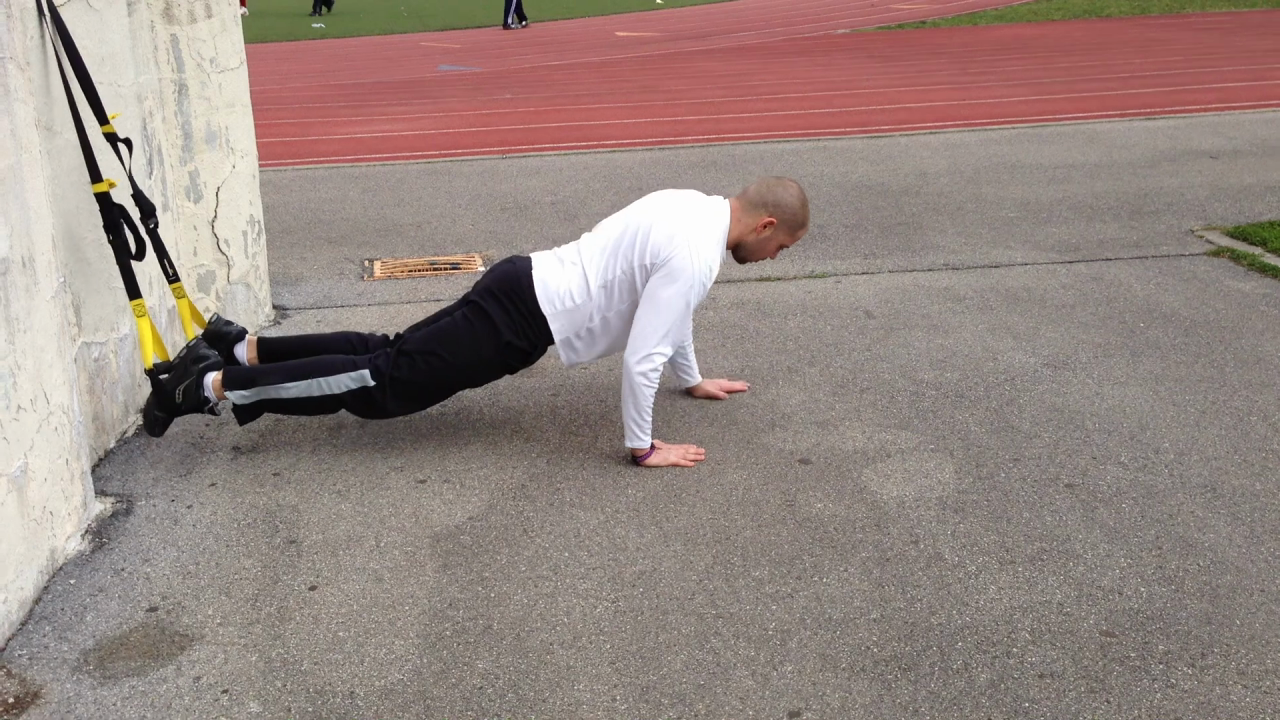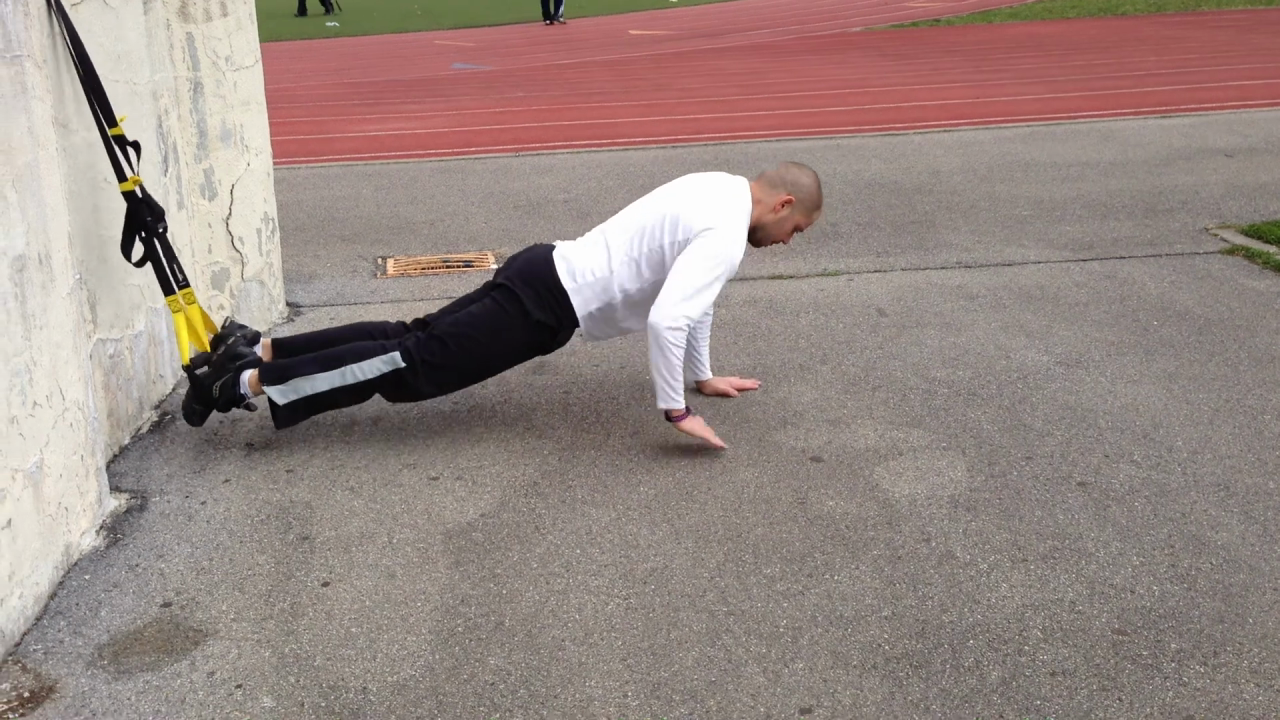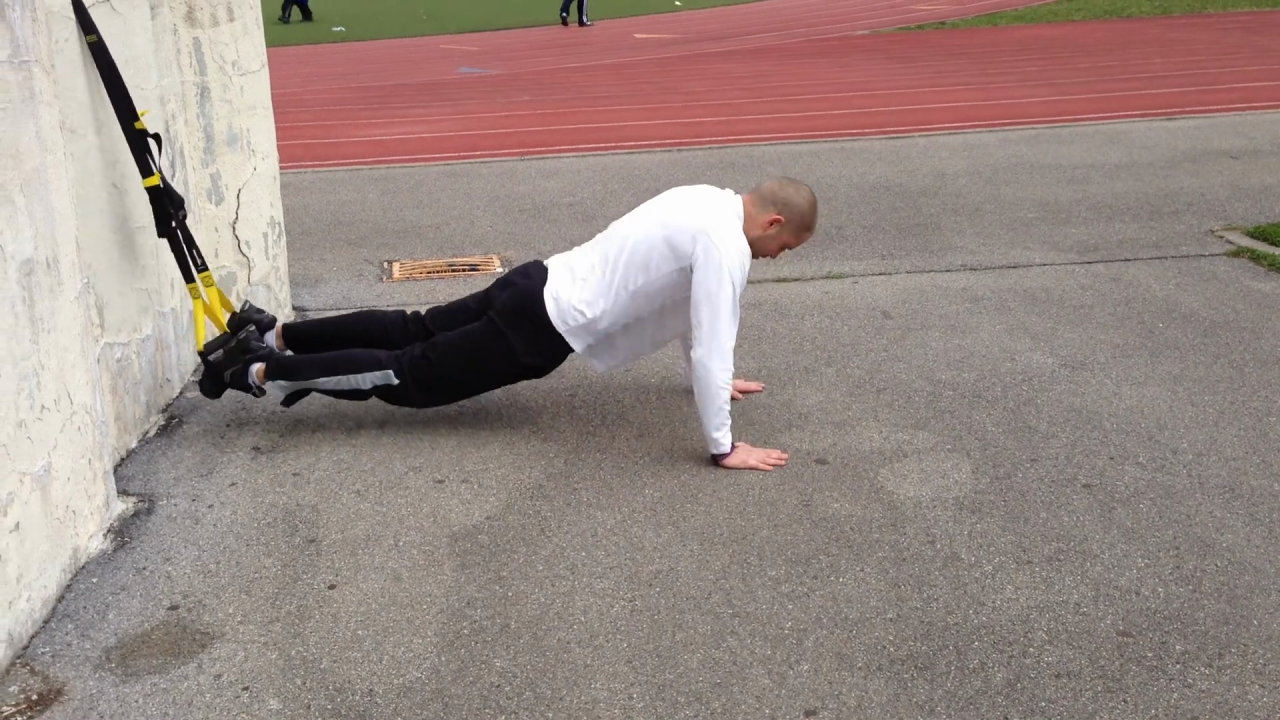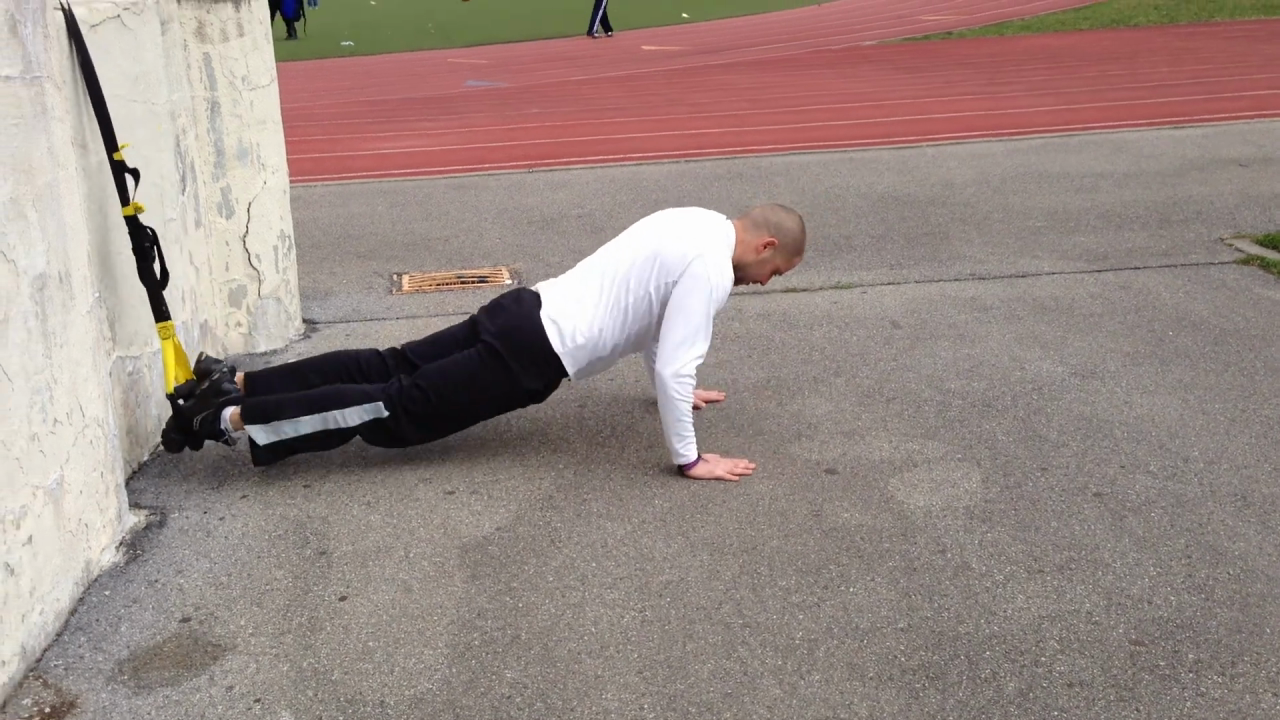
dt=0.5s
person 1, frame 1
left shoulder: (694, 205)
right shoulder: (697, 258)
right elbow: (643, 357)
left wrist: (696, 379)
right wrist: (643, 447)
left hip: (523, 283)
right hip: (524, 319)
left knee: (387, 353)
right knee: (382, 383)
left ankle: (244, 347)
right ankle: (211, 385)
person 1, frame 2
left shoulder: (718, 186)
right shoulder: (724, 237)
left elbow: (684, 298)
right elbow: (667, 321)
left wrist: (706, 375)
right wrist: (676, 410)
left hip: (542, 272)
right hip: (547, 303)
left knee: (407, 341)
right knee: (410, 366)
left ankle: (259, 348)
right ankle: (248, 380)
person 1, frame 3
left shoulder: (707, 200)
right shoulder: (726, 248)
right elbow: (713, 350)
left wrist: (712, 377)
right wrist: (724, 447)
left hip: (538, 285)
right hip: (543, 331)
left knee: (411, 334)
right knee: (407, 375)
left ankle: (270, 332)
right ankle: (261, 371)
person 1, frame 4
left shoulder: (698, 223)
right shoulder: (713, 267)
right elbow: (674, 367)
left wrist: (676, 390)
right wrist: (689, 458)
left hip: (526, 312)
right hip: (536, 353)
left knee: (387, 369)
right knee: (396, 411)
left ankle: (234, 381)
right ankle: (232, 417)
